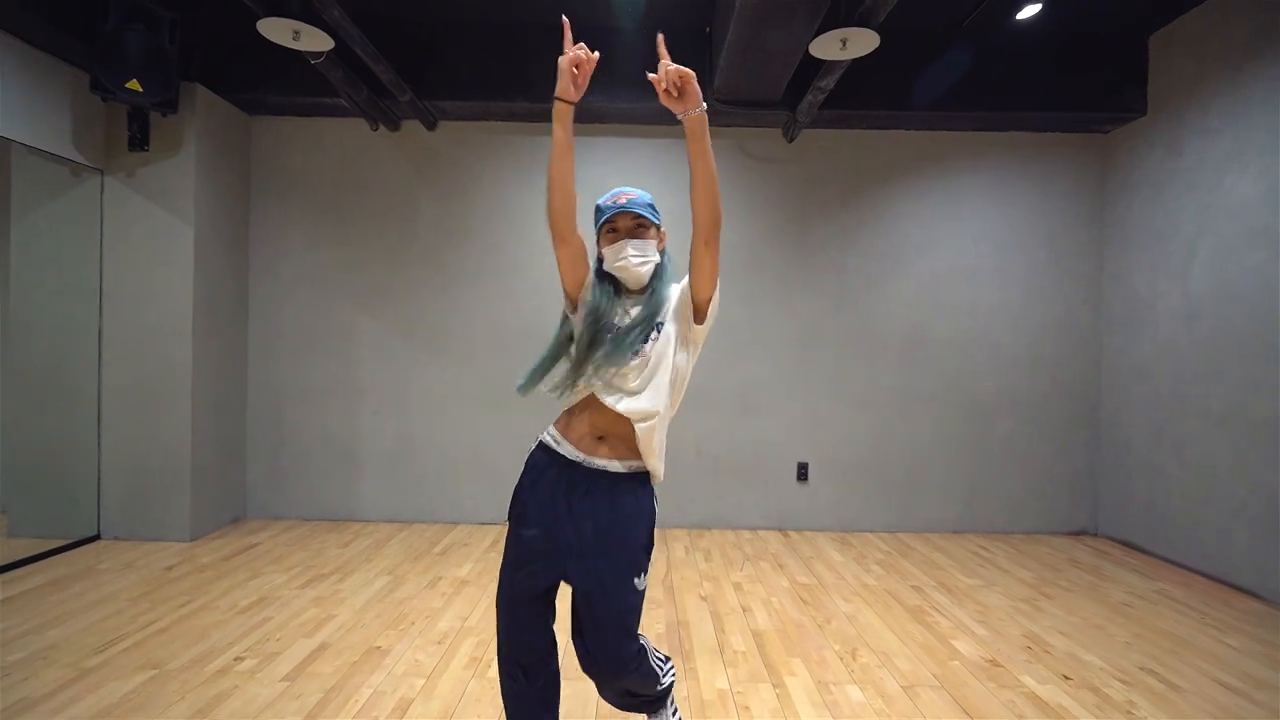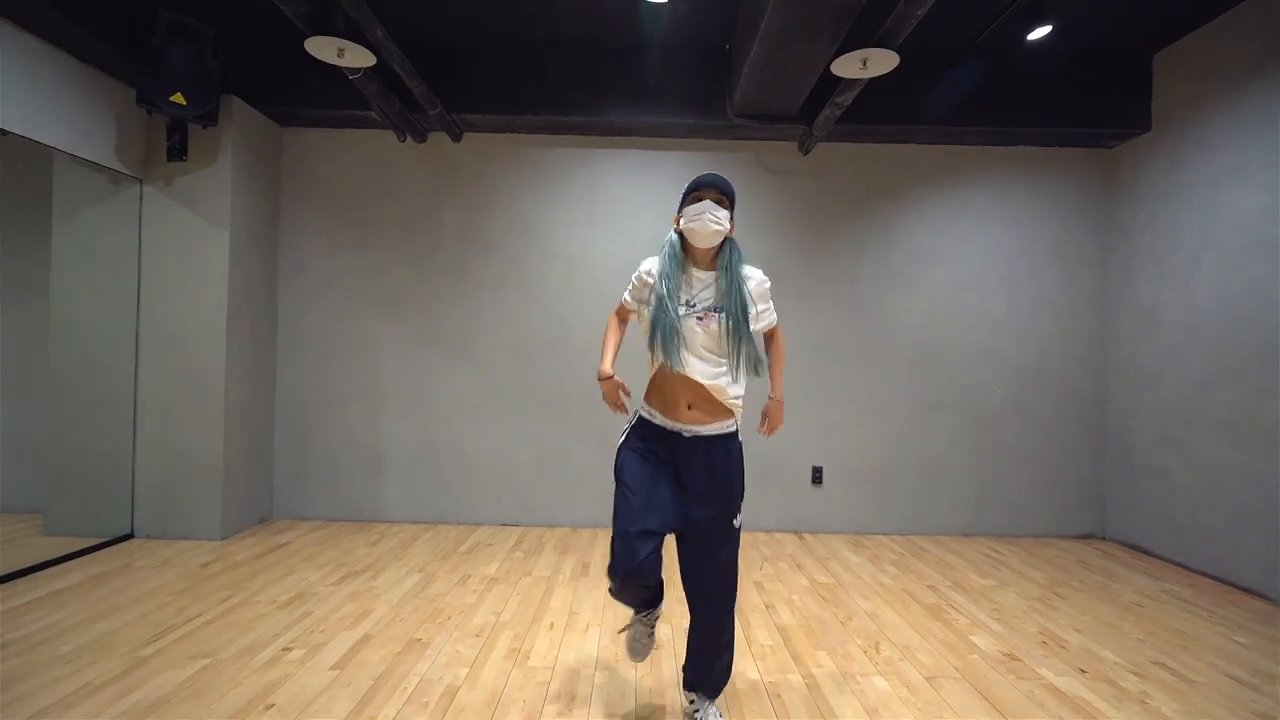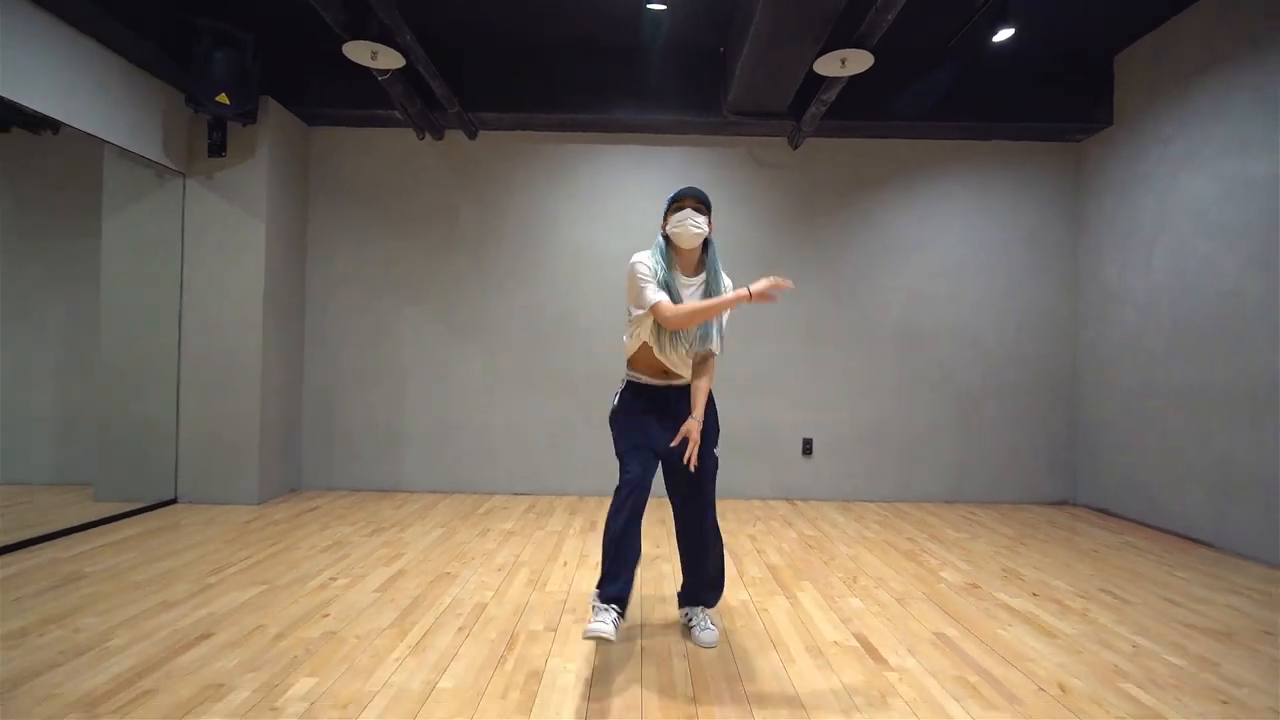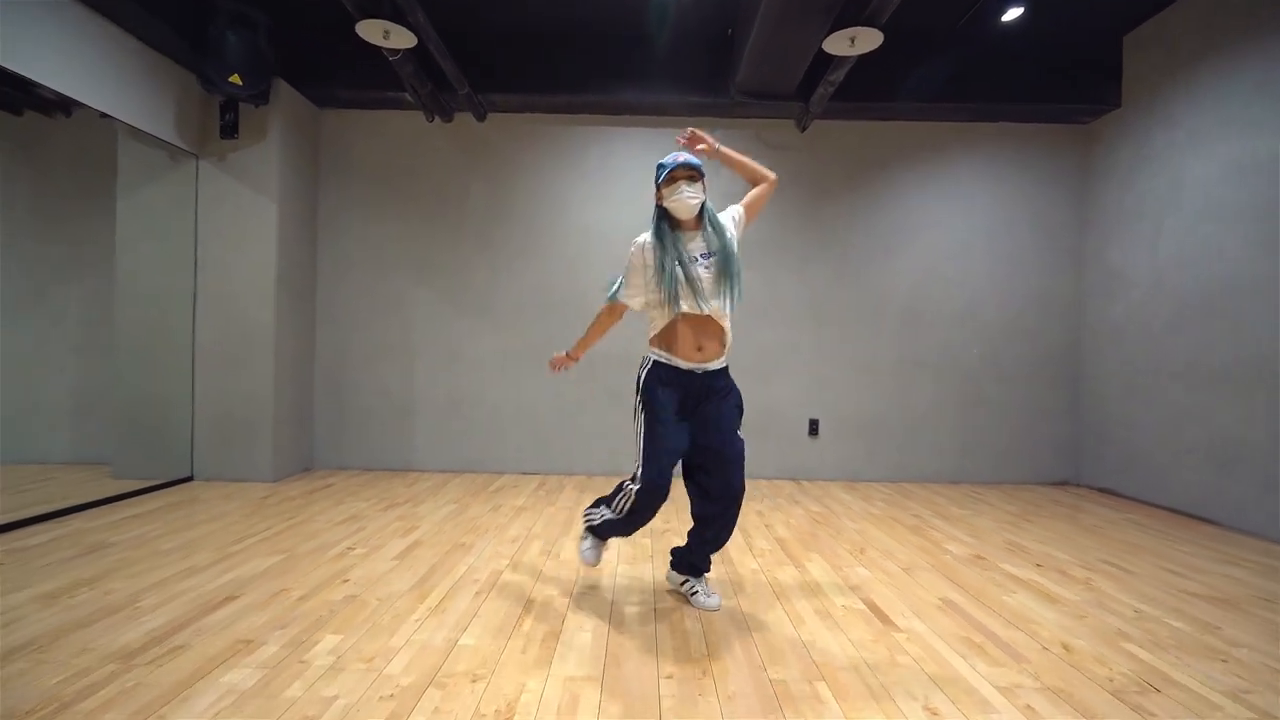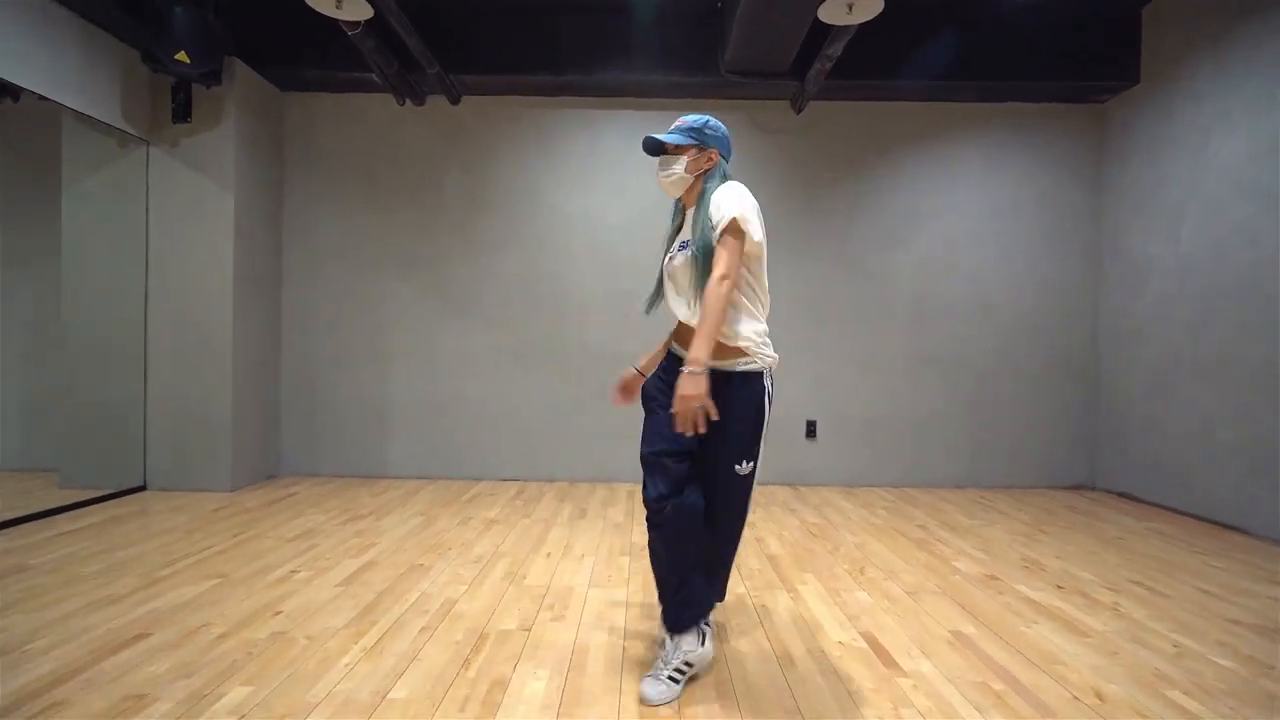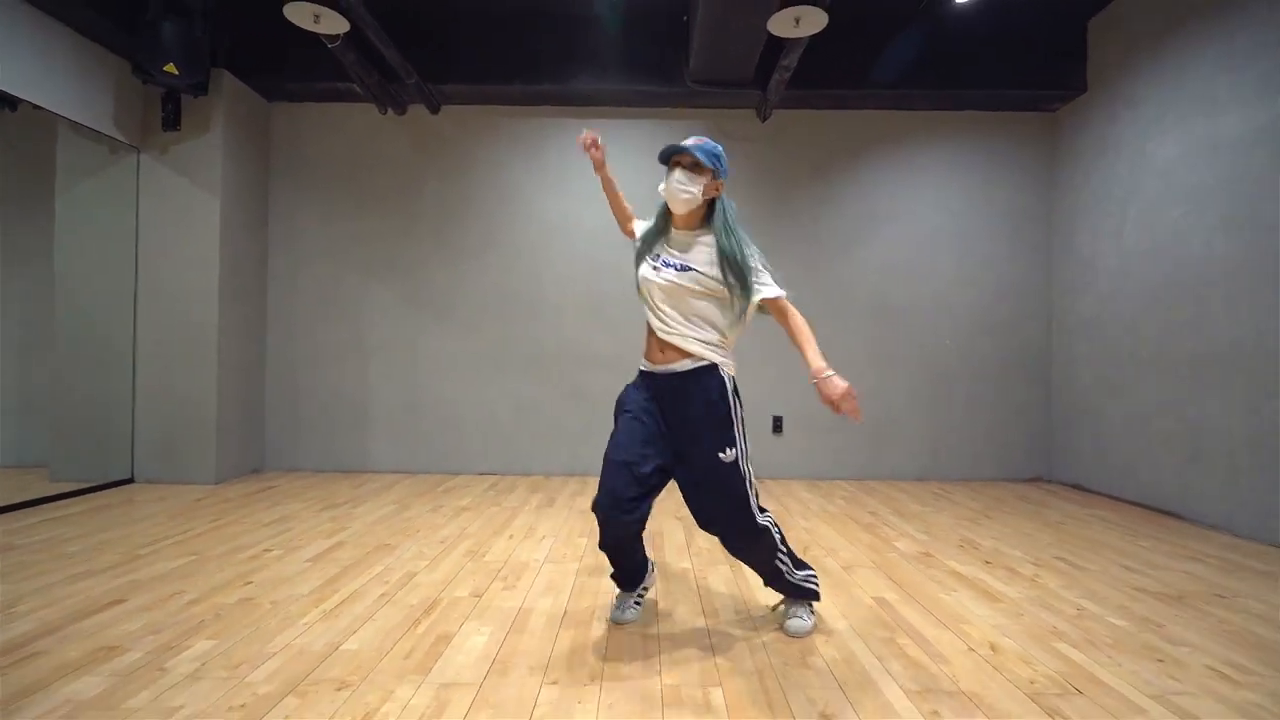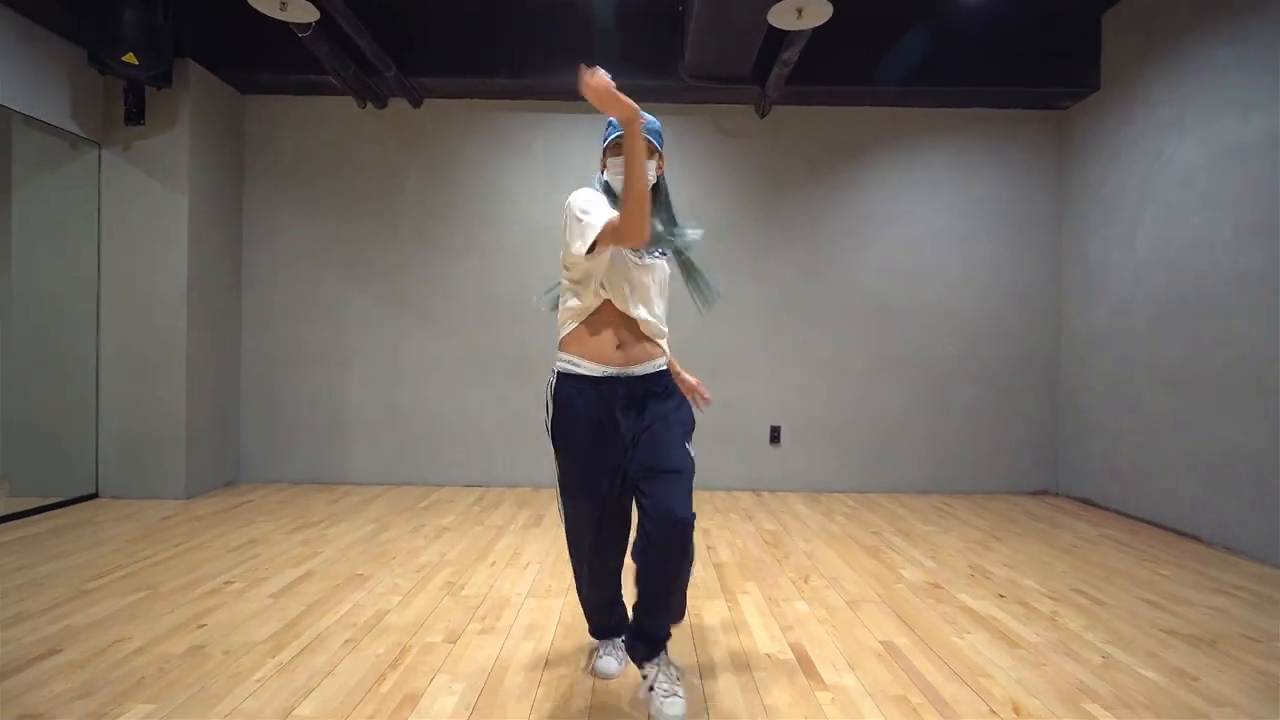
dt=0.5s
person 1, frame 1
left shoulder: (684, 309)
right shoulder: (589, 300)
left elbow: (706, 229)
right elbow: (561, 225)
left hip: (623, 492)
right hip: (554, 476)
left knee: (608, 646)
right knee: (521, 627)
person 1, frame 2
left shoulder: (750, 283)
right shoulder: (655, 274)
left elbow: (773, 333)
right elbow: (620, 314)
left wrist: (777, 393)
right wrist: (606, 367)
left hip: (718, 449)
right hip: (652, 441)
left knee: (713, 579)
right knee: (629, 563)
right ankle: (646, 609)
person 1, frame 3
left shoulder: (719, 284)
right shoulder: (644, 266)
left elbow: (705, 359)
right elbow: (672, 318)
left wrist: (697, 417)
right wrist: (747, 295)
left hip: (690, 401)
right hip: (641, 400)
left knee: (697, 509)
right knee: (633, 489)
left ankle: (698, 603)
right ankle: (609, 603)
person 1, frame 4
left shoulder: (724, 229)
right shoulder: (650, 246)
left elbow: (767, 181)
right elbow: (617, 306)
right wrist: (576, 350)
left hip: (717, 383)
right hip: (666, 378)
left knee: (724, 493)
right knee: (651, 487)
left ankle: (690, 570)
right ankle: (600, 522)
person 1, frame 5
left shoulder: (730, 195)
right shoulder: (686, 227)
left elbow: (724, 279)
left wrist: (696, 369)
right wrist: (644, 368)
left hip: (737, 387)
right hip: (676, 382)
left knee: (721, 517)
right knee: (668, 504)
left ankle: (697, 619)
right ankle: (685, 637)
person 1, frame 6
left shoulder: (729, 251)
right shoulder: (655, 235)
left elbow: (785, 312)
right elbow: (626, 219)
left wrist: (822, 373)
right wrist: (601, 169)
left hip: (703, 394)
right hip: (648, 394)
left knee: (734, 514)
right knee: (616, 505)
left ankle: (799, 590)
right ankle: (632, 585)
person 1, frame 7
left shoulder: (654, 237)
right shoulder: (584, 205)
right elbow: (631, 229)
left wrist: (674, 369)
right wrist: (625, 119)
left hip: (653, 393)
right hip: (584, 393)
left knee: (670, 522)
right knee: (595, 533)
left ankle: (652, 650)
right ankle: (609, 632)
